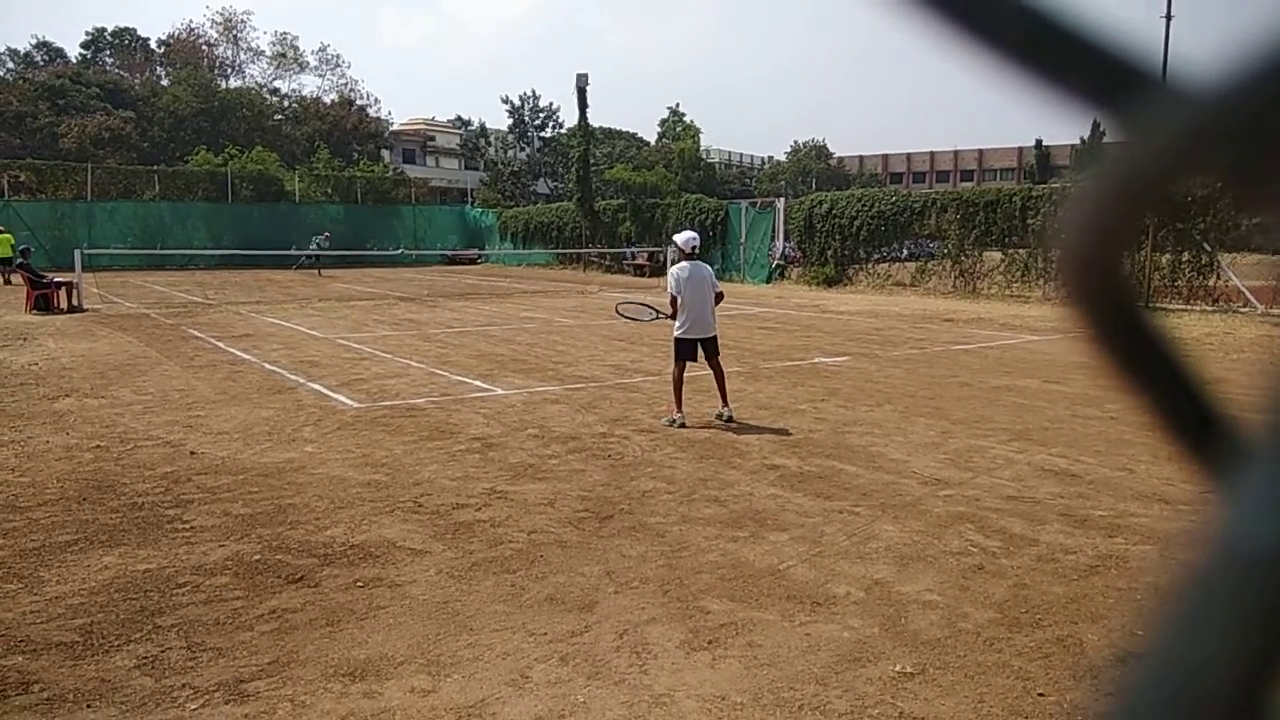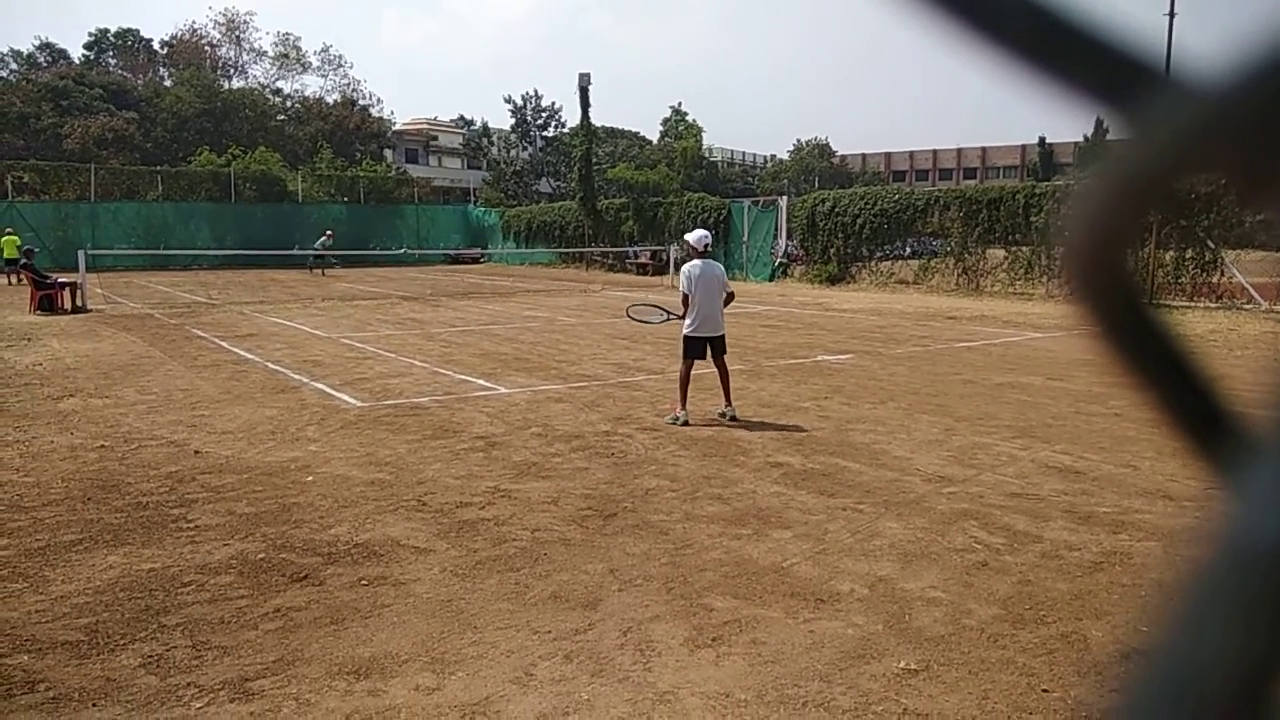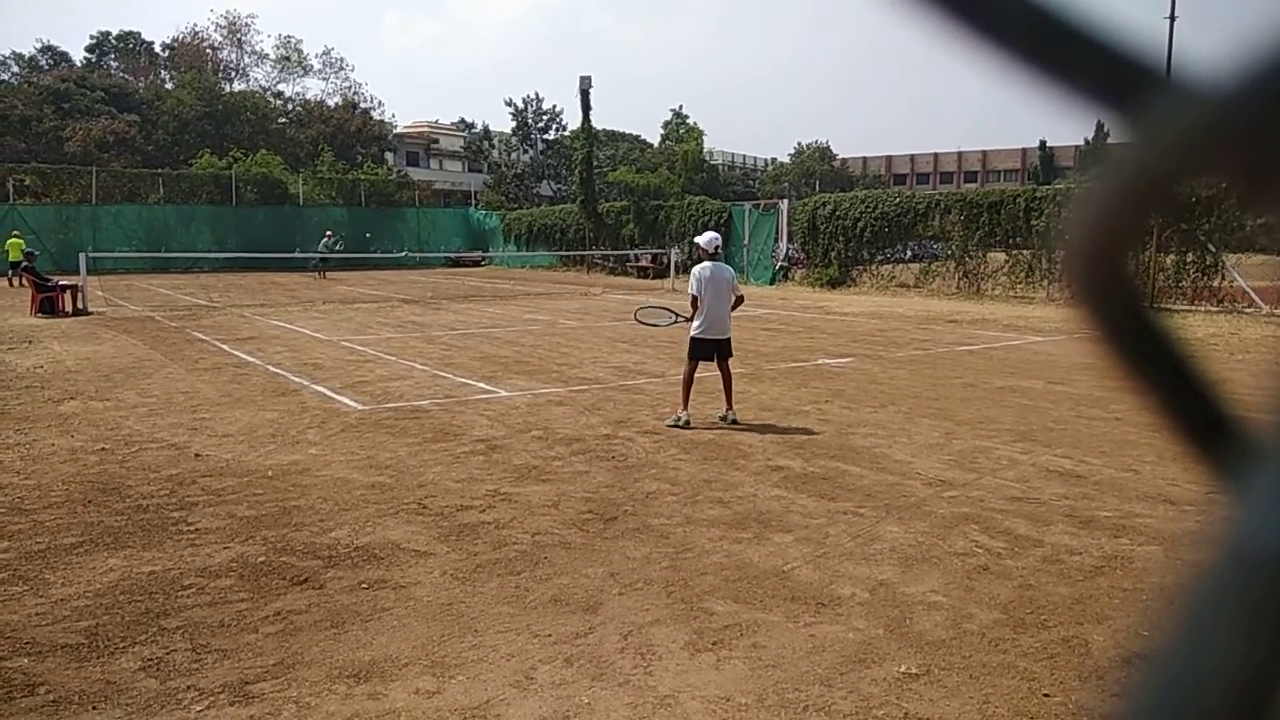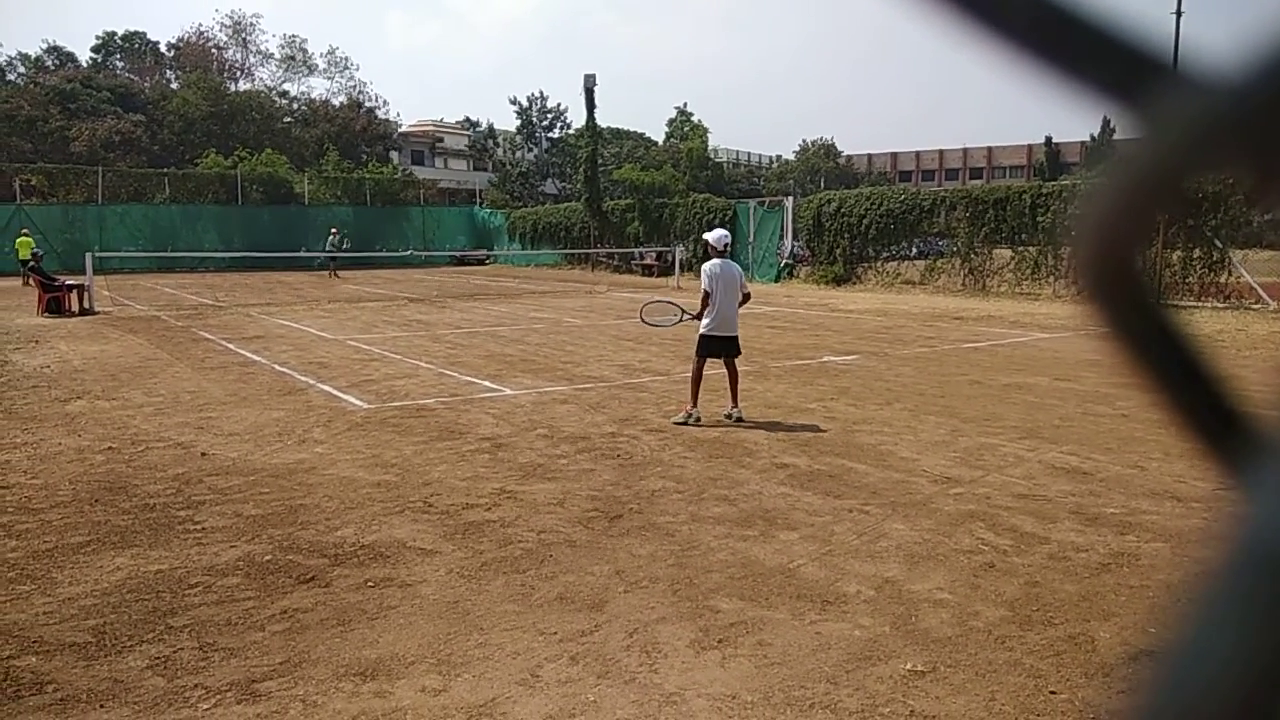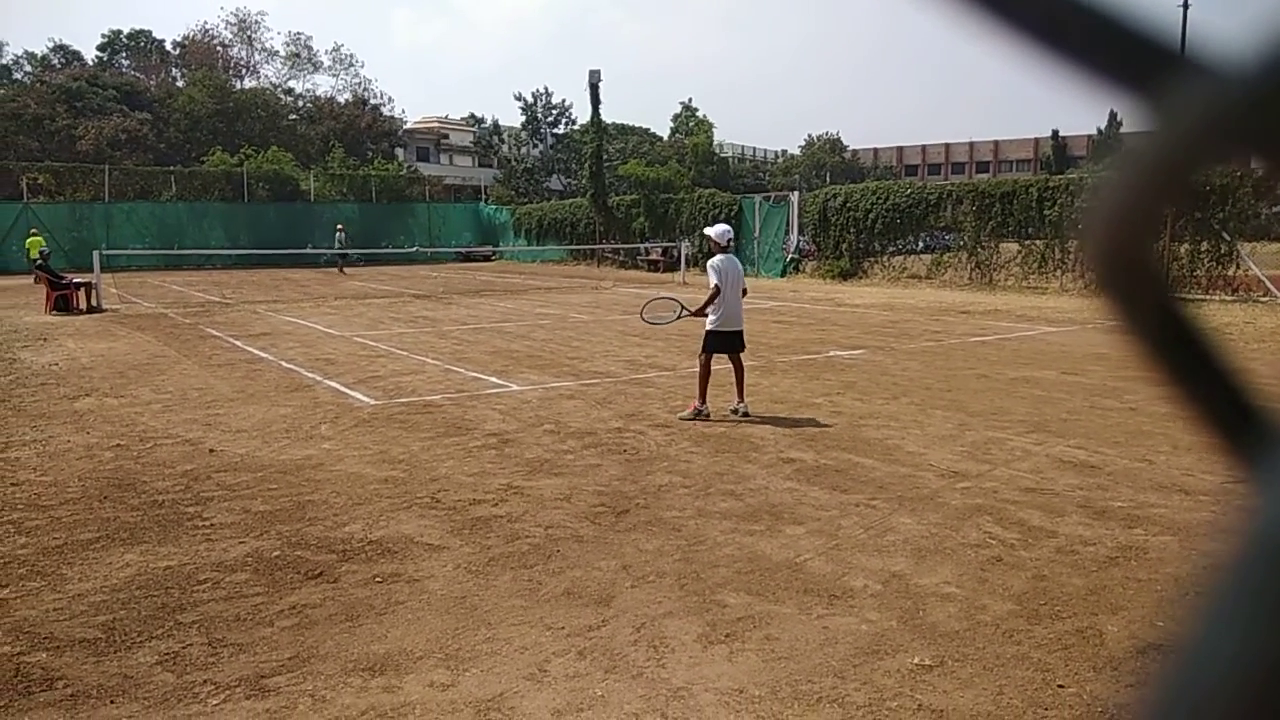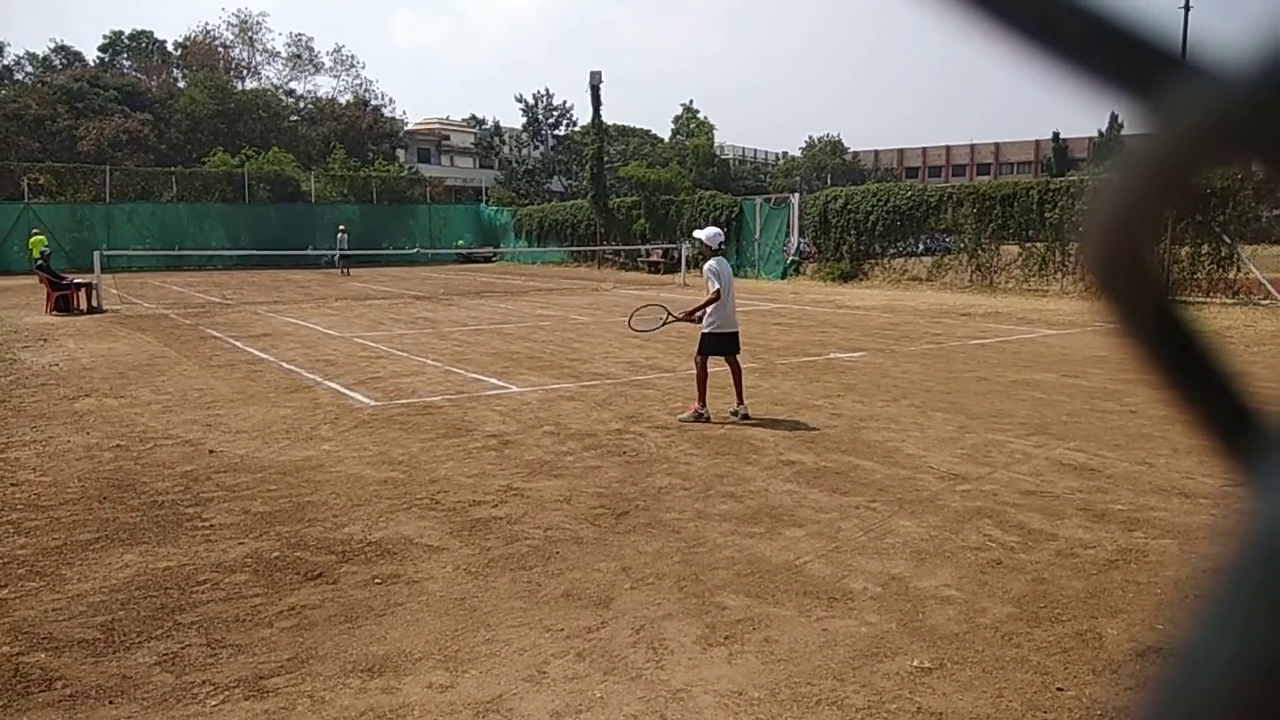
dt=0.2s
person 1, frame 1
left shoulder: (676, 270)
right shoulder: (706, 269)
left elbow: (673, 299)
right elbow: (720, 295)
left wrist: (674, 313)
left hip: (685, 327)
right hip: (707, 325)
left knee: (679, 367)
right knee: (714, 363)
left ankle: (678, 413)
right ankle: (725, 408)
person 1, frame 2
left shoulder: (688, 268)
right shoulder: (719, 268)
left elbow: (685, 298)
right elbow: (730, 295)
left wrist: (686, 312)
left hip: (695, 325)
right hip: (716, 324)
left knee: (686, 365)
right knee: (720, 362)
left ankle: (682, 411)
right ankle: (728, 407)
person 1, frame 3
left shoulder: (698, 270)
right shoulder: (728, 271)
left elbow: (694, 300)
right elbow: (740, 298)
left wrist: (695, 314)
left hip: (702, 327)
right hip: (723, 327)
left knee: (691, 366)
right knee: (723, 365)
left ankle: (683, 412)
right ankle: (729, 411)
person 1, frame 4
left shoulder: (708, 267)
right shoulder: (736, 268)
left elbow: (706, 295)
right elbow: (746, 296)
left wrist: (701, 311)
left hip: (711, 324)
right hip: (731, 325)
left knee: (699, 362)
right knee: (730, 363)
left ankle: (692, 408)
right ankle: (735, 408)
person 1, frame 5
left shoulder: (714, 263)
right shoulder: (736, 262)
left elbow: (716, 290)
right elbow: (743, 291)
left wrist: (702, 308)
left hip: (718, 320)
right hip: (736, 319)
left knee: (705, 359)
right knee: (735, 358)
left ankle: (701, 405)
right ankle: (741, 403)
person 1, frame 6
left shoulder: (710, 267)
right shoulder: (724, 263)
left elbow: (716, 295)
left wrist: (693, 311)
right wrist: (702, 313)
left hip: (714, 323)
right hip: (730, 322)
left knee: (700, 360)
right knee: (732, 360)
left ankle: (701, 408)
right ankle: (740, 405)
